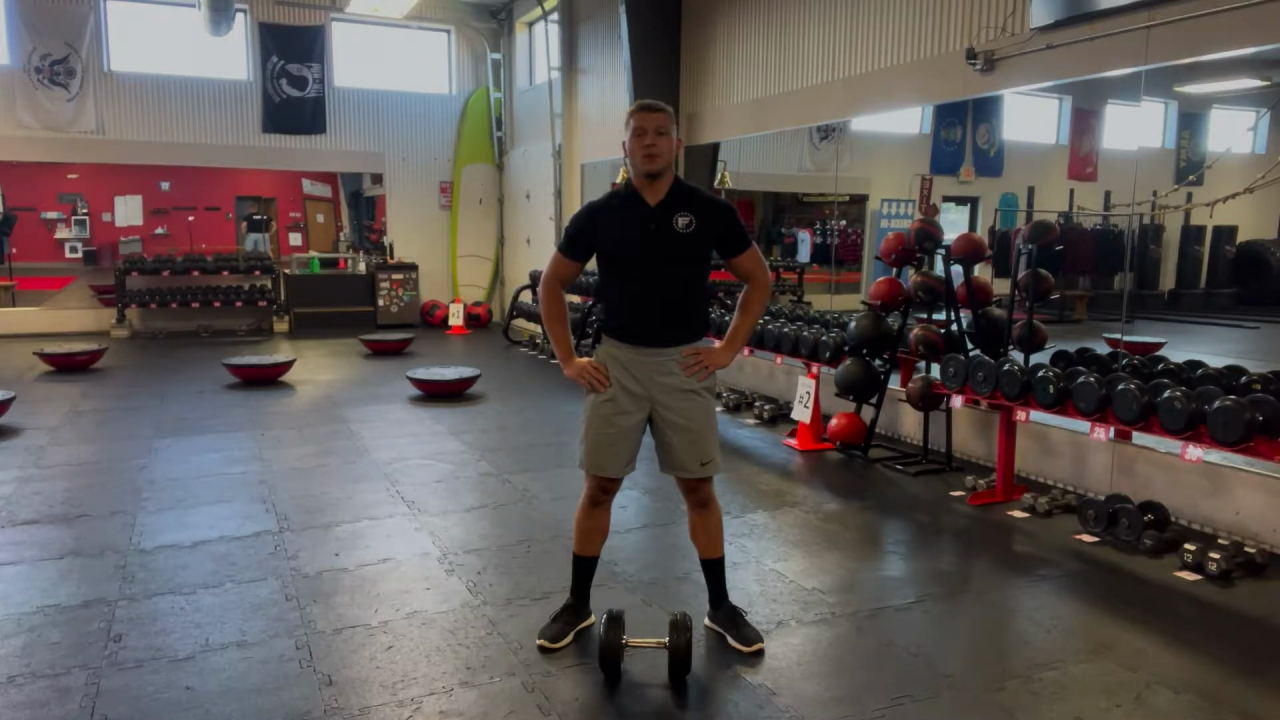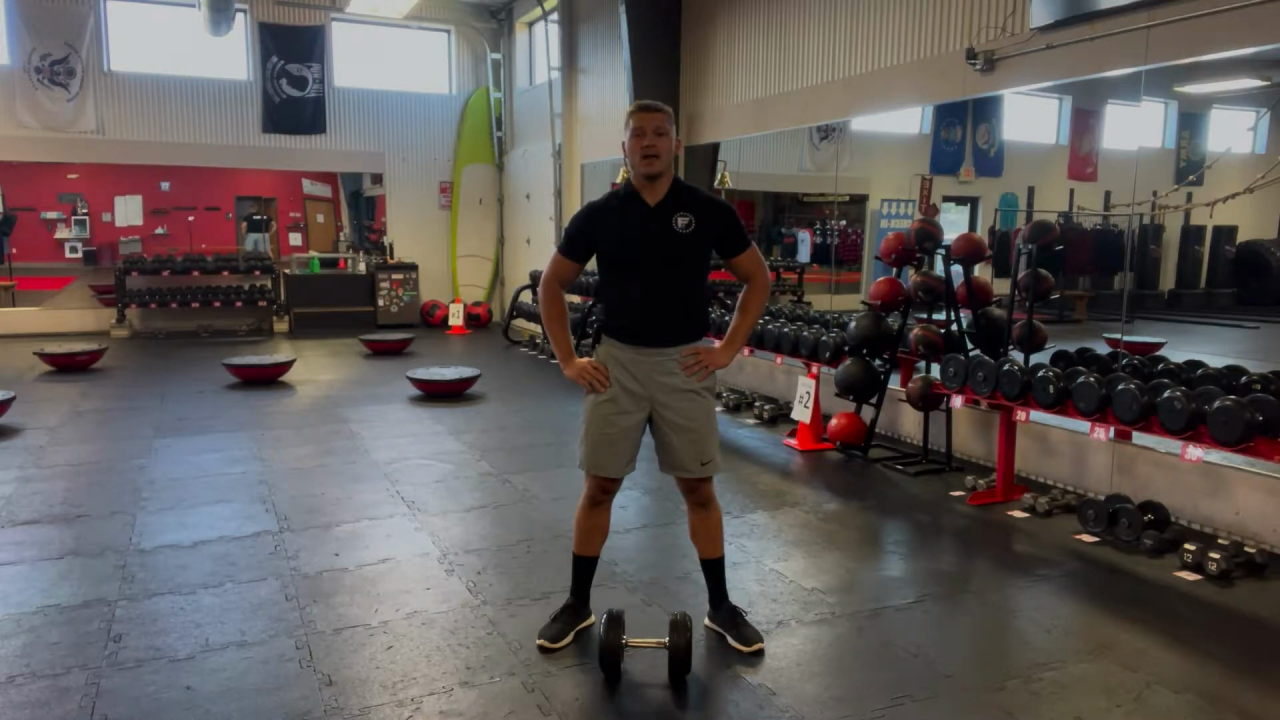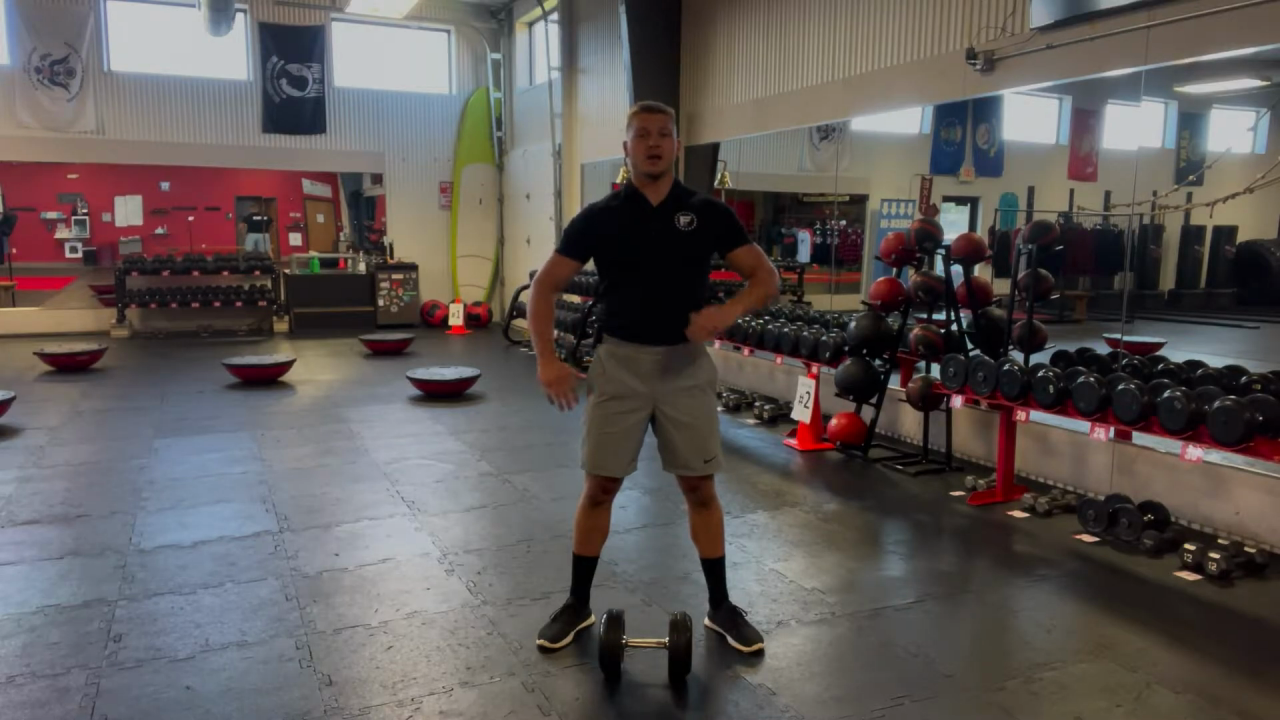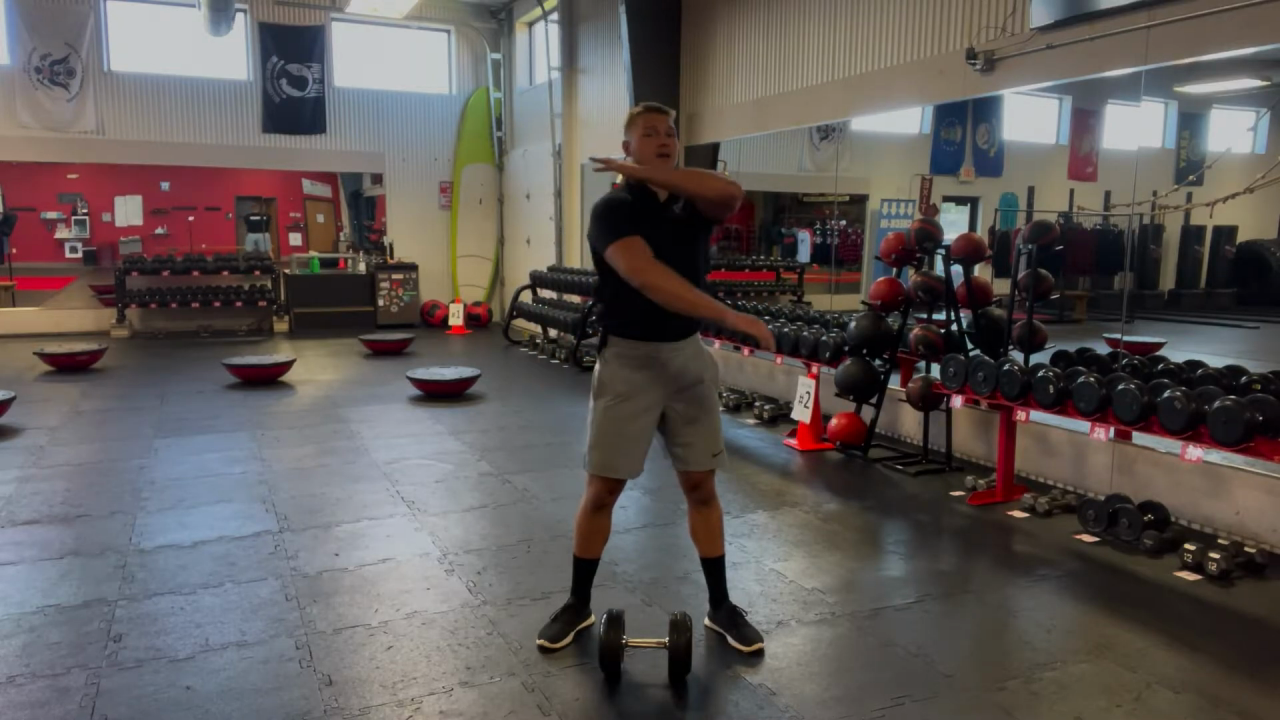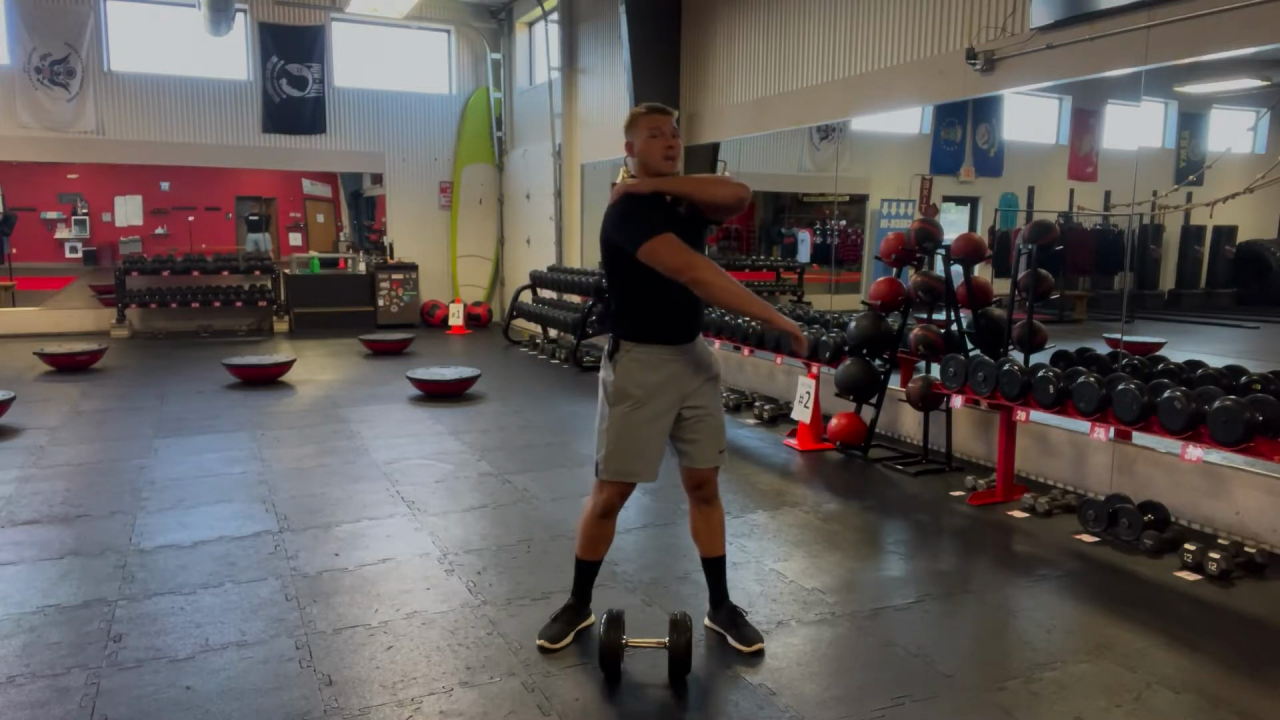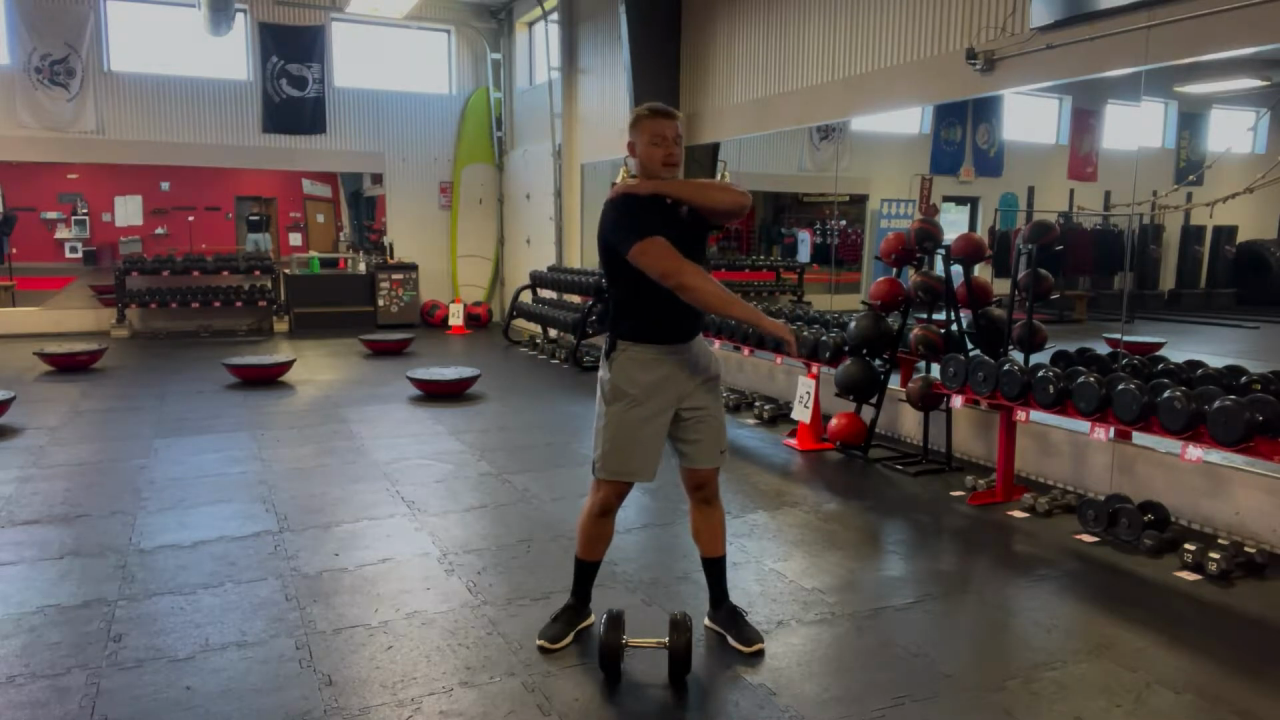
dt=0.5s
person 1, frame 1
left shoulder: (709, 211)
right shoulder: (599, 215)
left elbow: (758, 279)
right elbow: (552, 284)
left wrist: (729, 348)
right wrist: (568, 359)
left hip: (684, 364)
right hip: (617, 363)
left knee: (698, 489)
right knee: (599, 487)
left ankle: (720, 607)
right ankle: (577, 604)
person 1, frame 2
left shoulder: (709, 211)
right shoulder: (599, 215)
left elbow: (758, 279)
right elbow: (552, 284)
left wrist: (729, 348)
right wrist: (568, 358)
left hip: (684, 365)
right hip: (617, 364)
left knee: (698, 488)
right knee: (599, 486)
left ankle: (720, 606)
right ankle: (577, 604)
person 1, frame 3
left shoulder: (708, 213)
right shoulder: (599, 217)
left elbow: (767, 277)
right elbow: (545, 286)
left wrist: (729, 310)
right wrist: (546, 359)
left hip: (685, 365)
right hip: (618, 363)
left knee: (700, 487)
right knee: (599, 487)
left ankle: (720, 606)
right ankle: (577, 604)
person 1, frame 4
left shoulder: (694, 201)
right shoulder: (613, 208)
left elbow: (730, 192)
right elbow: (646, 275)
left wrist: (647, 174)
right wrist: (730, 316)
left hip: (689, 357)
right hip: (628, 358)
left knee: (701, 486)
right knee: (602, 489)
left ankle: (720, 606)
right ankle: (578, 604)
person 1, frame 5
left shoulder: (686, 200)
right shoulder: (629, 210)
left elbow: (738, 196)
right elbow: (694, 273)
left wrist: (661, 184)
right wrist: (775, 318)
left hip: (693, 357)
right hip: (638, 363)
left knee: (704, 485)
right knee: (611, 493)
left ankle: (721, 605)
right ankle: (578, 604)
person 1, frame 6
left shoulder: (688, 204)
right shoulder: (624, 210)
left elbow: (739, 202)
right elbow: (679, 278)
left wrist: (662, 185)
right wrist: (761, 321)
left hip: (693, 357)
right hip: (637, 362)
left knee: (705, 485)
right knee: (608, 492)
left ankle: (720, 606)
right ankle: (578, 604)
